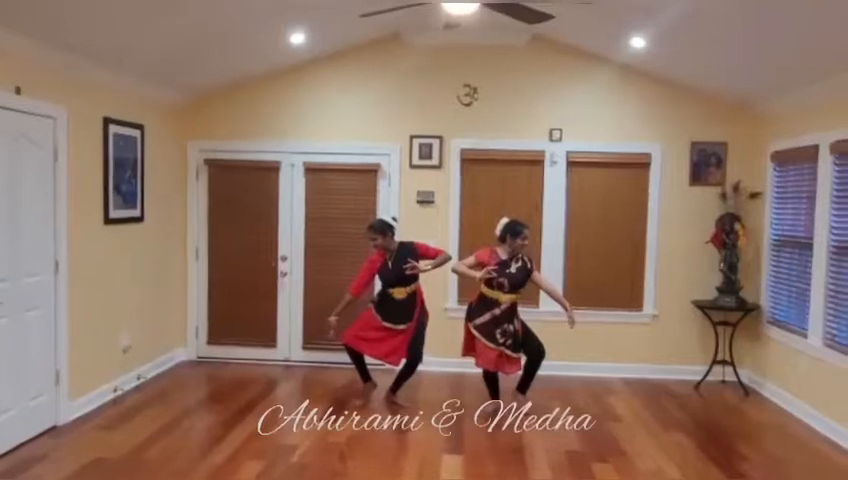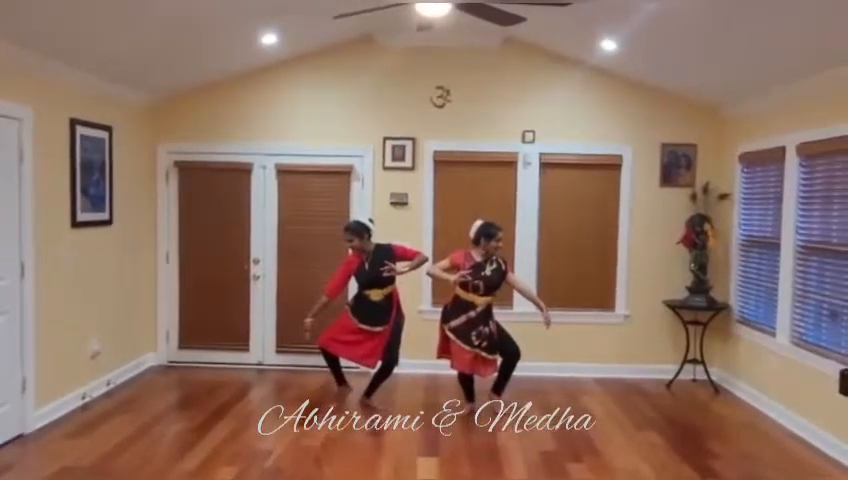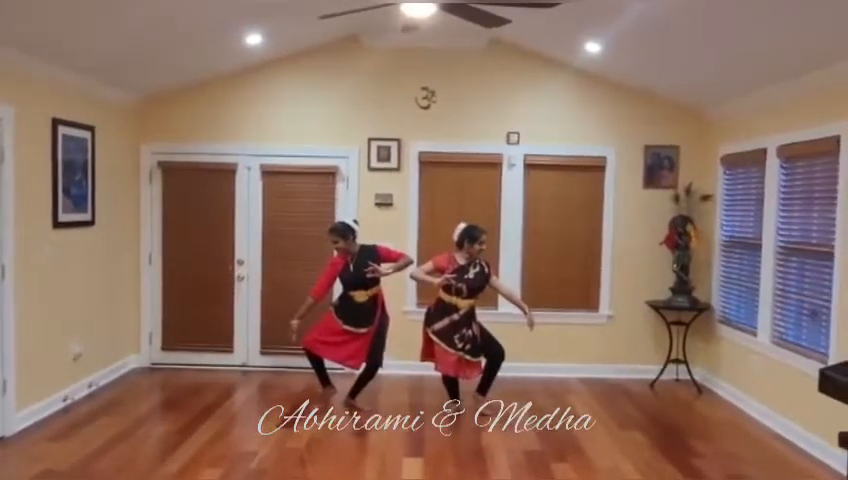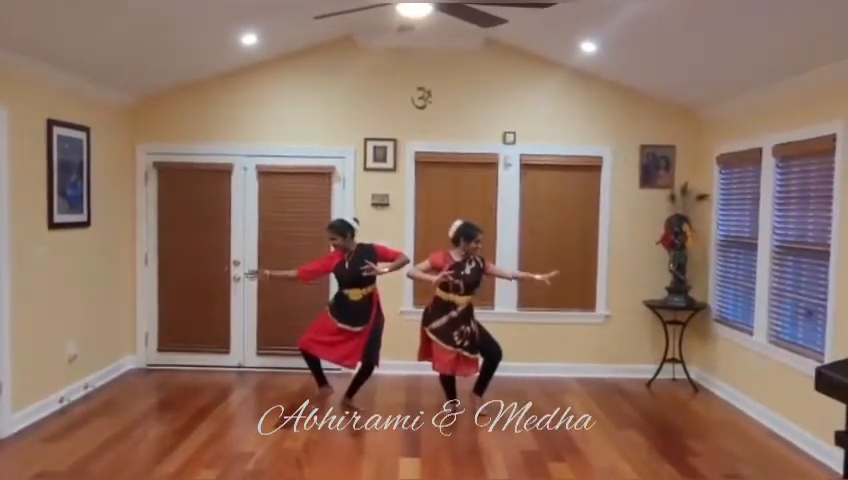
dt=1s
person 1, frame 1
left shoulder: (524, 263)
right shoulder: (488, 255)
left elbow: (545, 285)
right elbow: (456, 266)
left wrist: (566, 307)
right wrist: (477, 275)
left hip: (509, 317)
right hip: (485, 315)
left knee: (537, 352)
right knee: (489, 360)
left ankle: (520, 392)
right ankle: (494, 400)
person 1, frame 2
left shoulder: (498, 264)
right shoulder: (462, 257)
left elbow: (520, 286)
right elbow: (431, 270)
left wrist: (542, 307)
right wrist: (452, 278)
left hip: (483, 318)
right hip: (459, 317)
left knee: (512, 352)
right knee: (464, 362)
left ankle: (495, 393)
right ankle: (470, 402)
person 1, frame 3
left shoulder: (482, 267)
right shoulder: (446, 261)
left elbow: (503, 289)
right elbow: (415, 273)
left wrist: (525, 310)
right wrist: (436, 281)
left hip: (466, 321)
right hip: (443, 320)
left knee: (497, 353)
right knee: (449, 365)
left ankle: (480, 394)
right ankle: (455, 404)
person 1, frame 4
left shoulder: (477, 263)
right shoulder: (442, 258)
left elbow: (506, 274)
right elbow: (411, 272)
left wrist: (535, 277)
right wrist: (433, 278)
left hip: (464, 318)
right hip: (441, 318)
left knee: (494, 353)
right knee: (446, 363)
left ankle: (477, 394)
right ankle: (453, 404)
person 2, frame 1
left shoulder: (412, 249)
right shoulder: (375, 260)
left elbow: (445, 256)
right elbow: (356, 288)
left wrist: (426, 267)
right wrist: (335, 315)
left hip: (411, 311)
right hip: (384, 309)
left knee: (414, 357)
right knee: (351, 341)
left ankle: (392, 393)
right ankle: (368, 383)
person 2, frame 2
left shoulder: (389, 251)
right shoulder: (352, 261)
left elbow: (422, 257)
right elbow: (331, 290)
left wrist: (403, 270)
right wrist: (310, 316)
left hip: (387, 313)
right hip: (360, 311)
left knee: (390, 360)
right knee: (326, 343)
left ankle: (366, 396)
right ankle: (342, 386)
person 2, frame 3
left shoulder: (374, 252)
right shoulder: (337, 262)
left elbow: (407, 259)
right elbow: (318, 291)
left wrist: (387, 271)
right wrist: (297, 318)
left hip: (372, 314)
right hip: (344, 312)
left knee: (374, 362)
right knee: (310, 343)
left ankle: (351, 397)
right ankle: (327, 386)
person 2, frame 4
left shoulder: (371, 251)
right shoulder: (333, 259)
left elbow: (404, 258)
right elbow: (302, 272)
left wrist: (384, 269)
right wrist: (271, 274)
left hip: (367, 314)
right hip: (340, 310)
left knee: (369, 361)
right knee: (307, 344)
left ankle: (348, 398)
right ankle: (323, 386)
